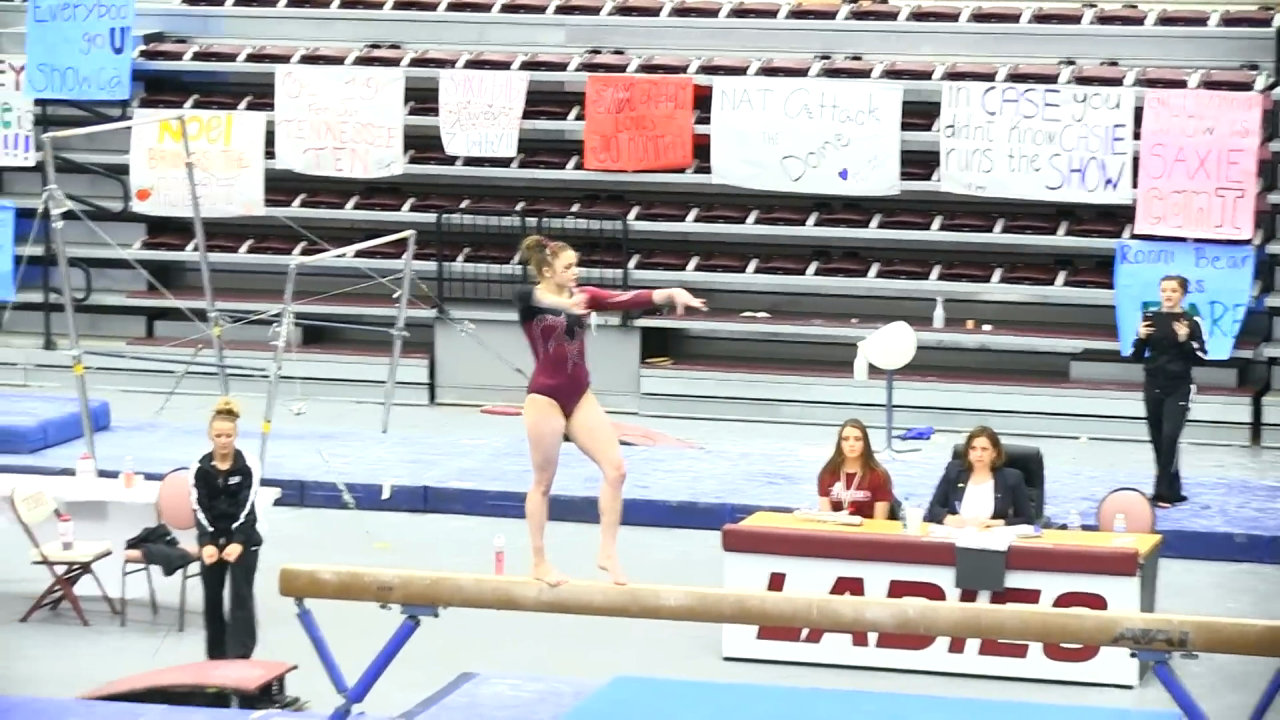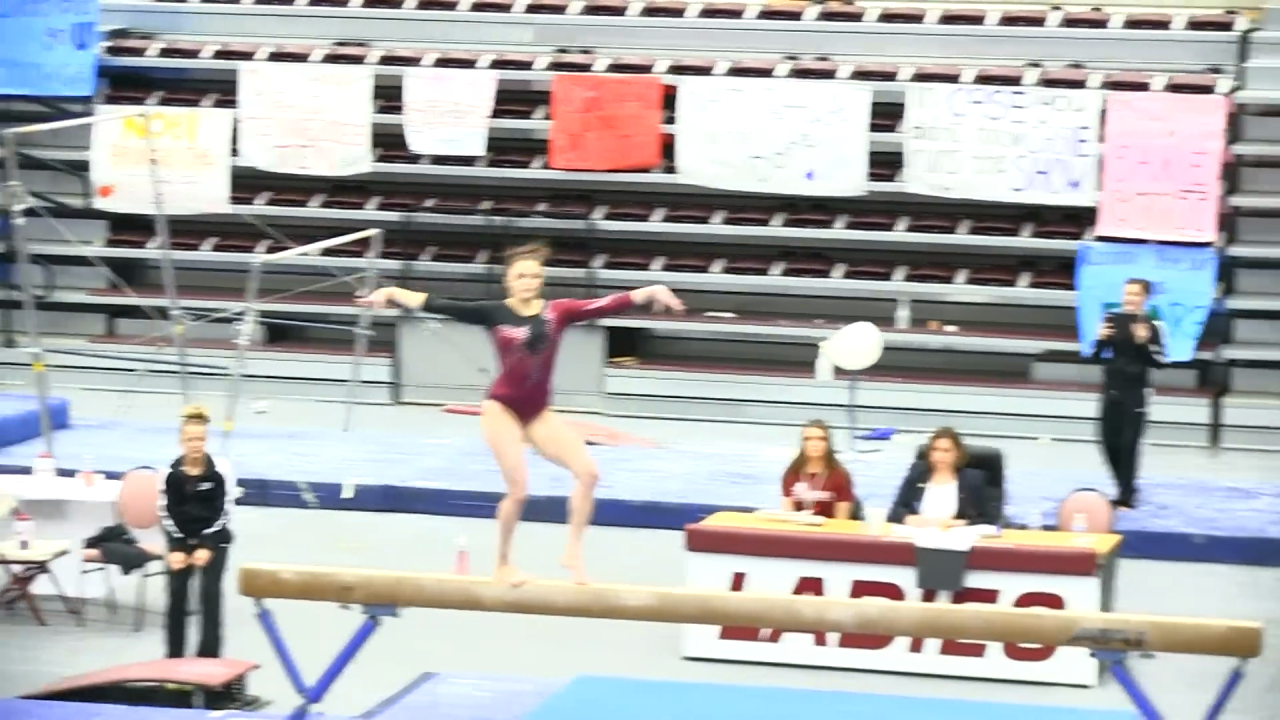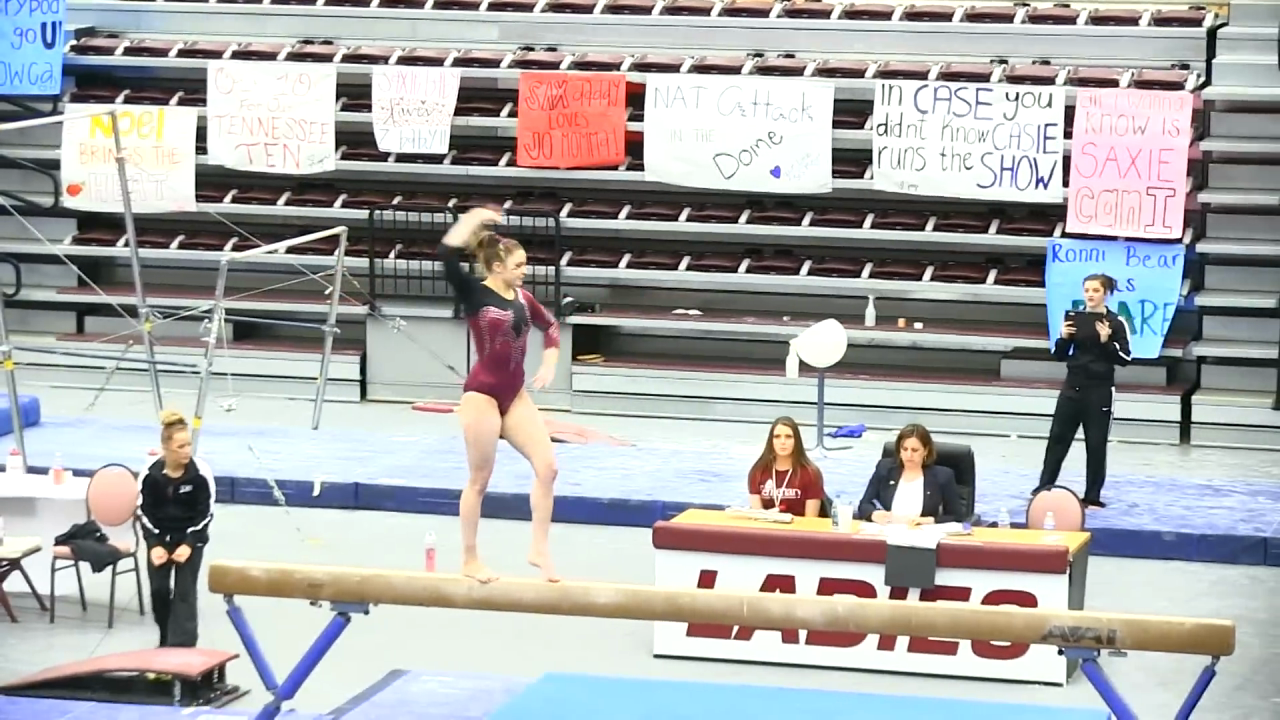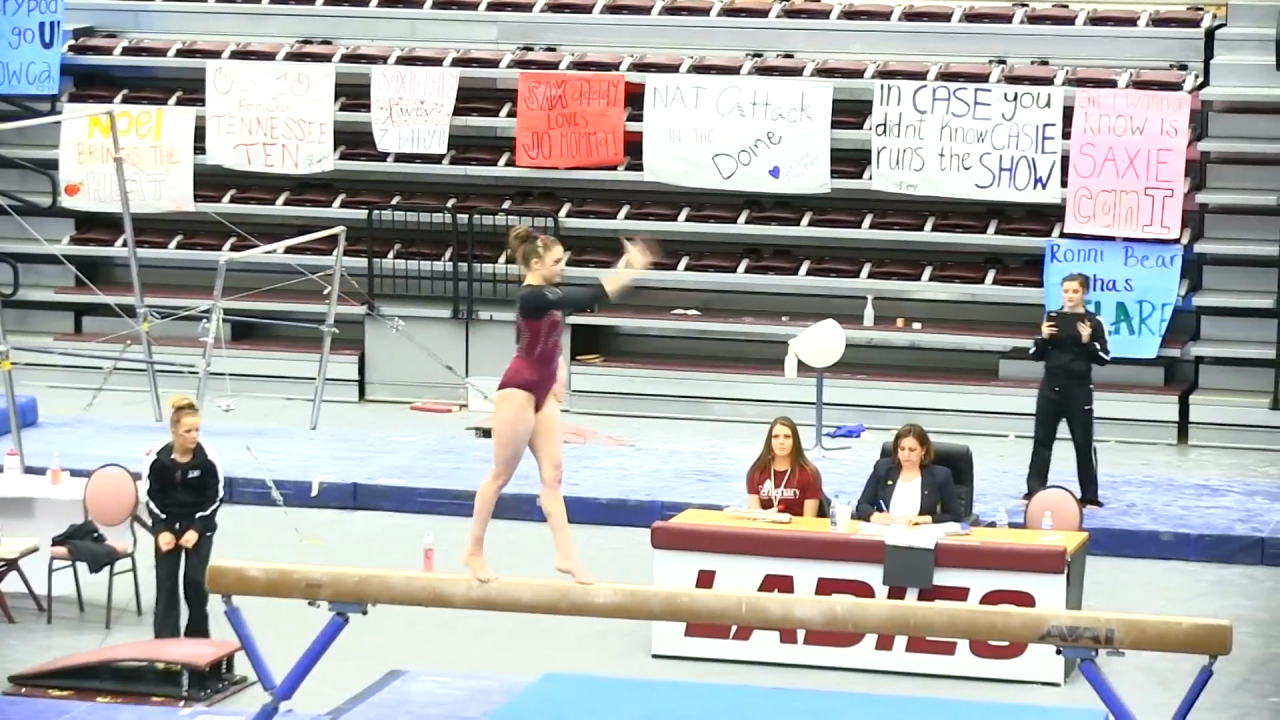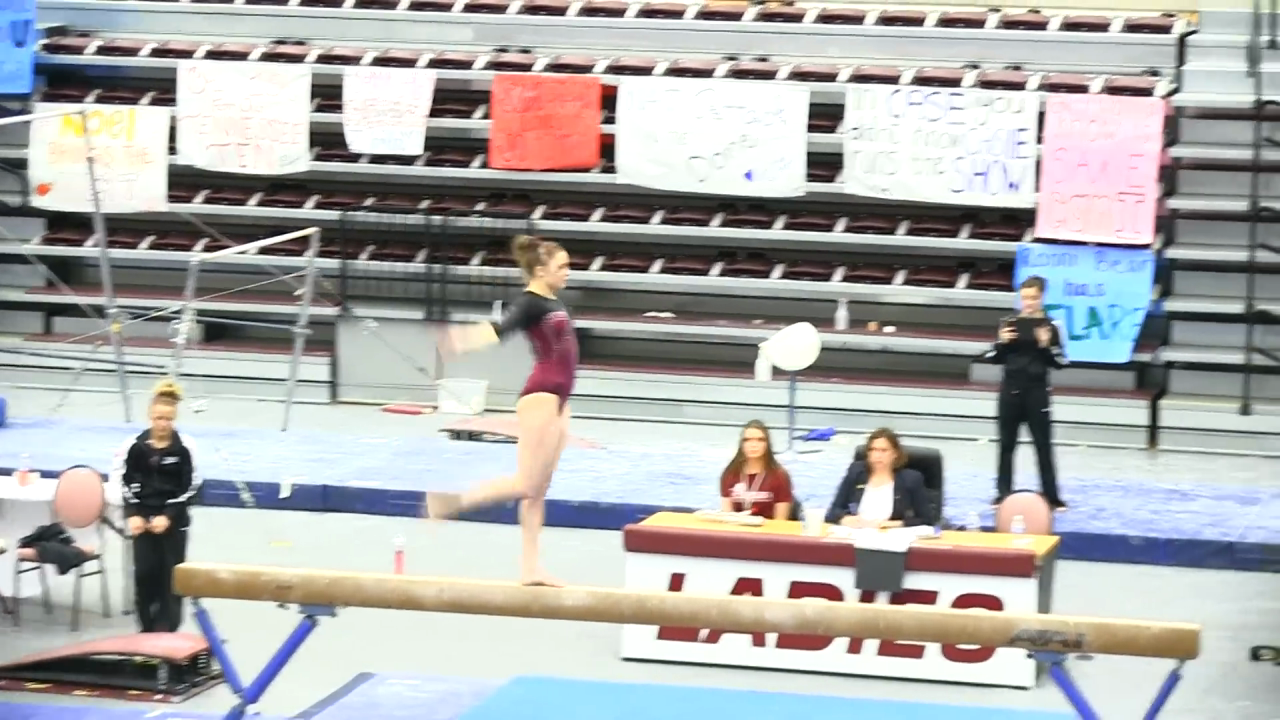
dt=0.4s
person 1, frame 1
left shoulder: (585, 295)
right shoulder: (535, 301)
left elbow: (630, 300)
right elbow: (533, 294)
left wrist: (672, 293)
right wrist: (559, 302)
left hip: (580, 396)
right hip: (545, 398)
left knee: (615, 470)
right knee: (543, 482)
left ankle: (608, 553)
right ankle: (540, 563)
person 1, frame 2
left shoulder: (557, 311)
right shoulder: (494, 313)
left elbow: (606, 306)
right elbow: (437, 305)
left wrist: (651, 292)
right wrist: (391, 295)
left hip: (540, 412)
right hip: (502, 409)
left knee: (587, 473)
right knee: (518, 489)
left ankle: (573, 554)
right ankle: (503, 564)
person 1, frame 3
left shoulder: (521, 297)
right shoulder: (474, 295)
left elbow: (548, 323)
right elbow: (449, 254)
left wrist: (550, 359)
right wrist: (475, 218)
left hip: (514, 395)
right hip: (482, 395)
left knee: (547, 469)
right knee: (479, 481)
left ankle: (540, 550)
right ankle: (470, 559)
person 1, frame 4
left shoulder: (546, 294)
right shoulder: (531, 297)
right elbow: (587, 298)
left wrist: (559, 369)
right wrist: (629, 267)
left hip: (541, 392)
right hip: (517, 391)
left knee: (552, 476)
right knee: (501, 476)
left ankle: (566, 557)
right ankle: (474, 553)
person 1, frame 5
left shoulder: (549, 301)
right shoulder: (530, 304)
right elbow: (503, 326)
right wrist: (468, 340)
left hip: (555, 398)
right hip: (541, 398)
left knee: (537, 485)
right knee: (528, 485)
left ankle: (531, 568)
right ankle: (450, 502)
person 2, frame 1
left shoulder: (249, 465)
right shoulder: (200, 468)
left elbow: (247, 507)
right elbow: (200, 508)
left wrist: (238, 542)
right wrist: (206, 542)
left hip: (244, 539)
right hip: (212, 537)
left knee: (241, 597)
right knee: (212, 596)
left ankle: (239, 659)
right ankle: (216, 655)
person 2, frame 2
left shoulder: (219, 470)
right shoulder: (171, 473)
left elbow: (223, 511)
right elbow: (167, 513)
left wrist: (207, 547)
right wrist: (175, 548)
left hip: (214, 539)
right hip: (182, 538)
left knee: (210, 594)
right knee: (176, 592)
left ankle: (208, 654)
right ankle: (174, 654)
person 2, frame 3
left shoulder: (200, 473)
right shoulder: (150, 475)
left elbow: (205, 513)
right elbow: (145, 512)
left wrist: (188, 544)
right wrist: (154, 545)
left hip: (191, 537)
right hip: (160, 536)
left knee: (185, 592)
right knee: (159, 589)
left ankle: (181, 648)
right ankle: (167, 640)
person 2, frame 4
left shoulder: (208, 459)
right shoulder: (158, 460)
left elbow: (215, 498)
right elbow: (152, 498)
left wrist: (196, 529)
right wrist: (162, 530)
left hip: (200, 524)
right hip: (168, 524)
left knee: (196, 580)
right knee: (165, 581)
left ankle: (198, 635)
right ankle: (166, 639)
person 2, frame 5
left shoulder: (185, 447)
right shoulder: (135, 446)
left elbow: (191, 487)
right elbow: (125, 481)
left wrist: (168, 516)
right wrist: (132, 513)
left hip: (174, 518)
right hip: (144, 515)
left knee: (170, 573)
right knee: (144, 572)
left ankle: (165, 631)
right ankle: (148, 627)
person 3, frame 1
left shoulder: (1191, 322)
right shoulder: (1150, 319)
left elbow: (1201, 358)
right elbow: (1137, 357)
left wrist: (1184, 341)
right wrist: (1141, 338)
left hip: (1179, 389)
right hip: (1153, 387)
left knee: (1169, 438)
right knee: (1158, 441)
left ankle: (1164, 493)
right ankle: (1171, 490)
person 3, frame 2
left shoulder: (1152, 326)
right shoulder: (1112, 321)
left elbow: (1159, 361)
right elbow: (1097, 356)
left wrist: (1143, 343)
right wrist: (1101, 339)
left hip: (1135, 391)
right hip: (1111, 388)
left knee: (1128, 444)
right knee: (1110, 442)
left ankle: (1125, 496)
right ankle: (1127, 487)
person 3, frame 3
left shoulder: (1116, 322)
right shoulder: (1074, 318)
left elbow: (1125, 358)
right elbow: (1059, 356)
left wrist: (1106, 341)
right wrist: (1063, 338)
left hip: (1099, 390)
right hip: (1072, 386)
left knee: (1096, 444)
right knee: (1058, 437)
left ankle: (1092, 496)
right ankle: (1045, 486)
person 3, frame 4
left shoulder: (1093, 322)
right shoulder: (1052, 318)
left elbow: (1104, 358)
right elbow: (1036, 355)
left wrist: (1088, 342)
right wrist: (1043, 338)
left hip: (1079, 389)
right hip: (1051, 387)
left knee: (1084, 442)
right knee: (1042, 439)
left ankle: (1089, 496)
right ankle: (1035, 490)
person 3, frame 5
left shoulder: (1051, 326)
right shoulder: (1009, 324)
left elbow: (1061, 362)
right elbow: (993, 358)
left wrist: (1046, 346)
right wrist: (1002, 343)
left hip: (1037, 392)
right hip: (1010, 390)
left knee: (1043, 444)
right knee: (1007, 443)
left ankle: (1052, 496)
right ankle: (1003, 493)
